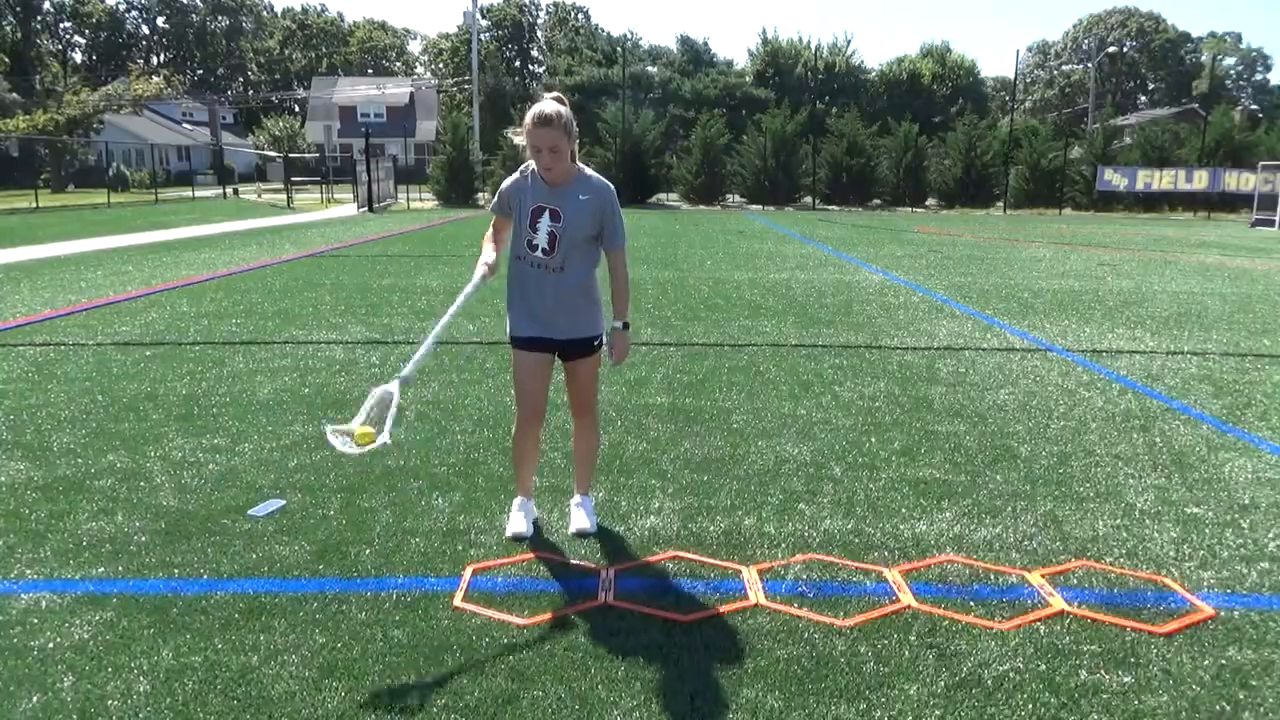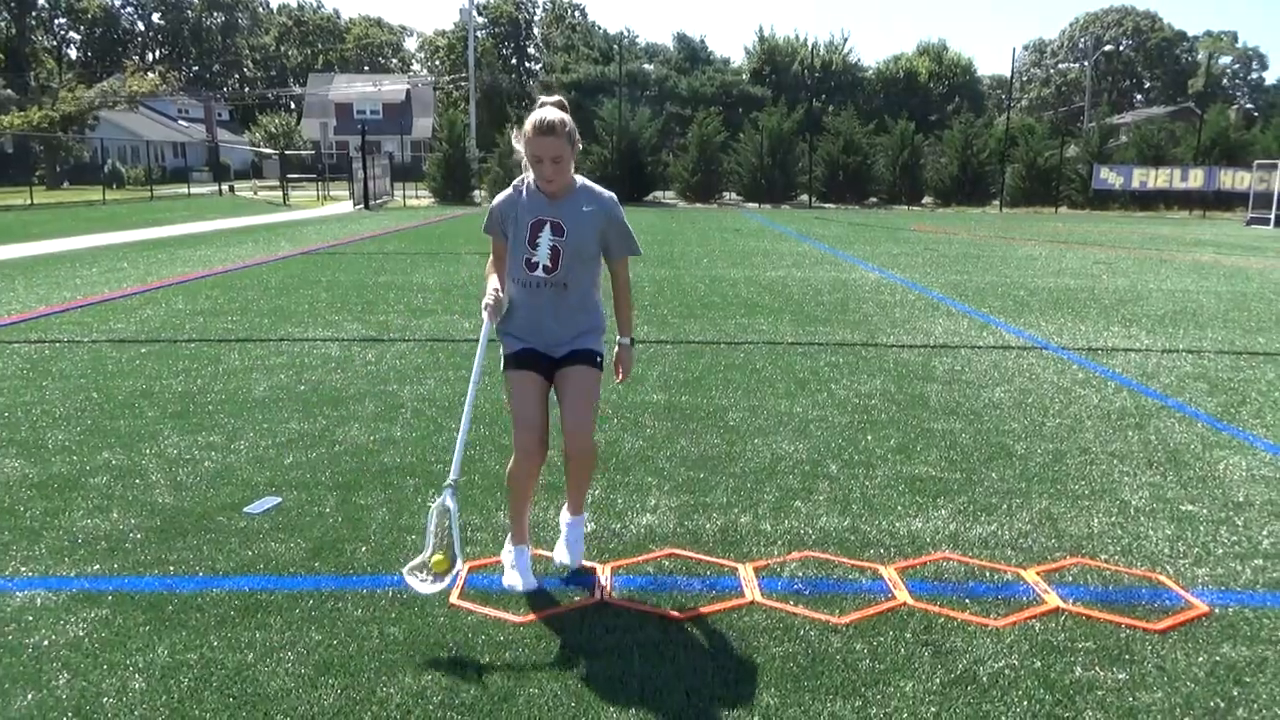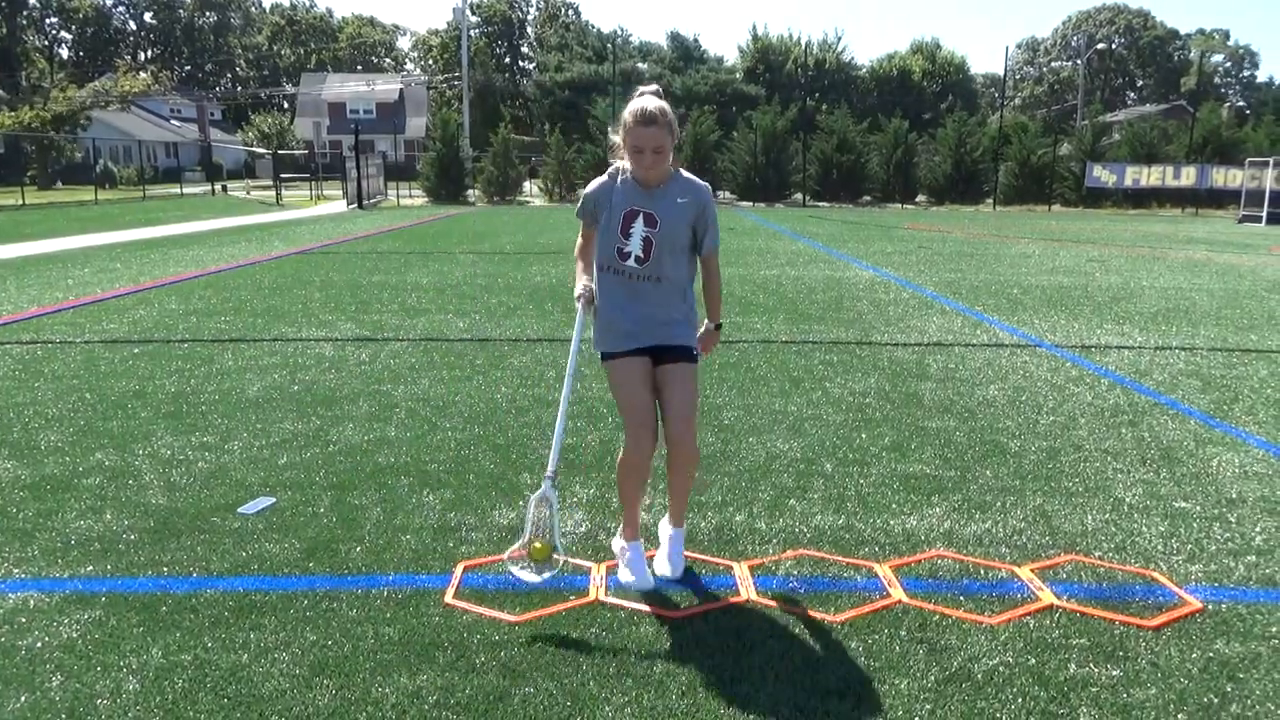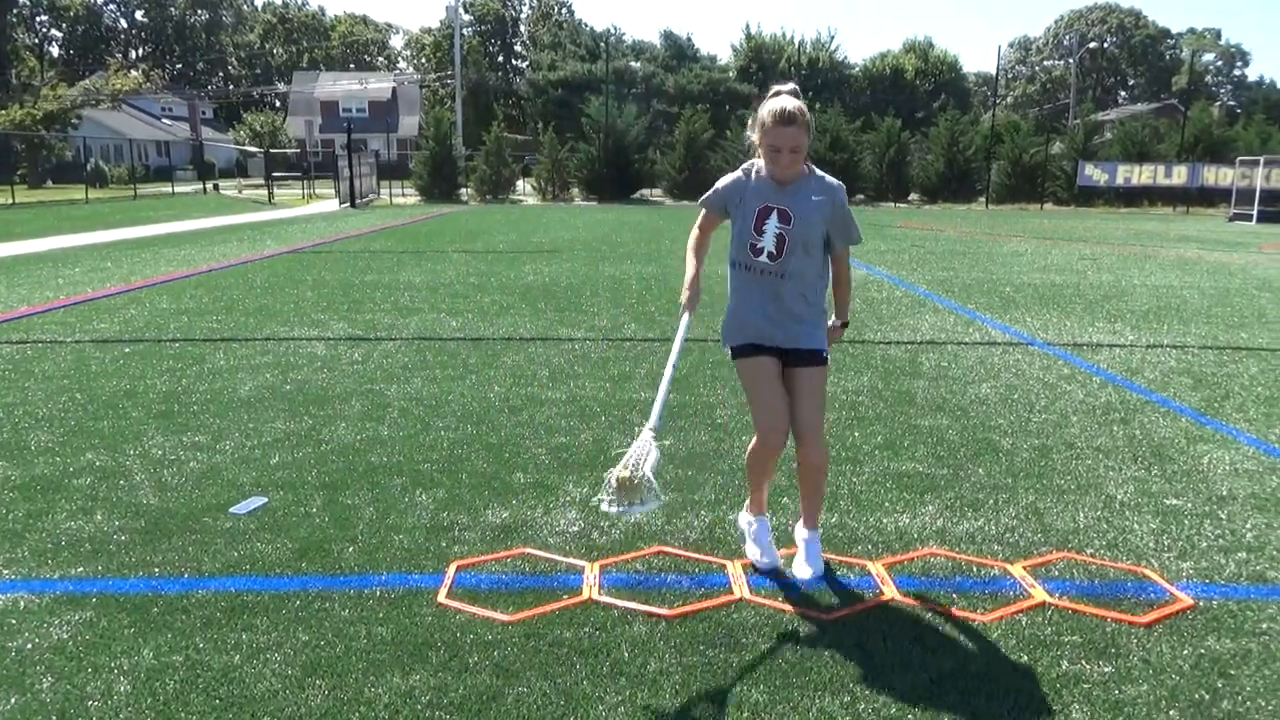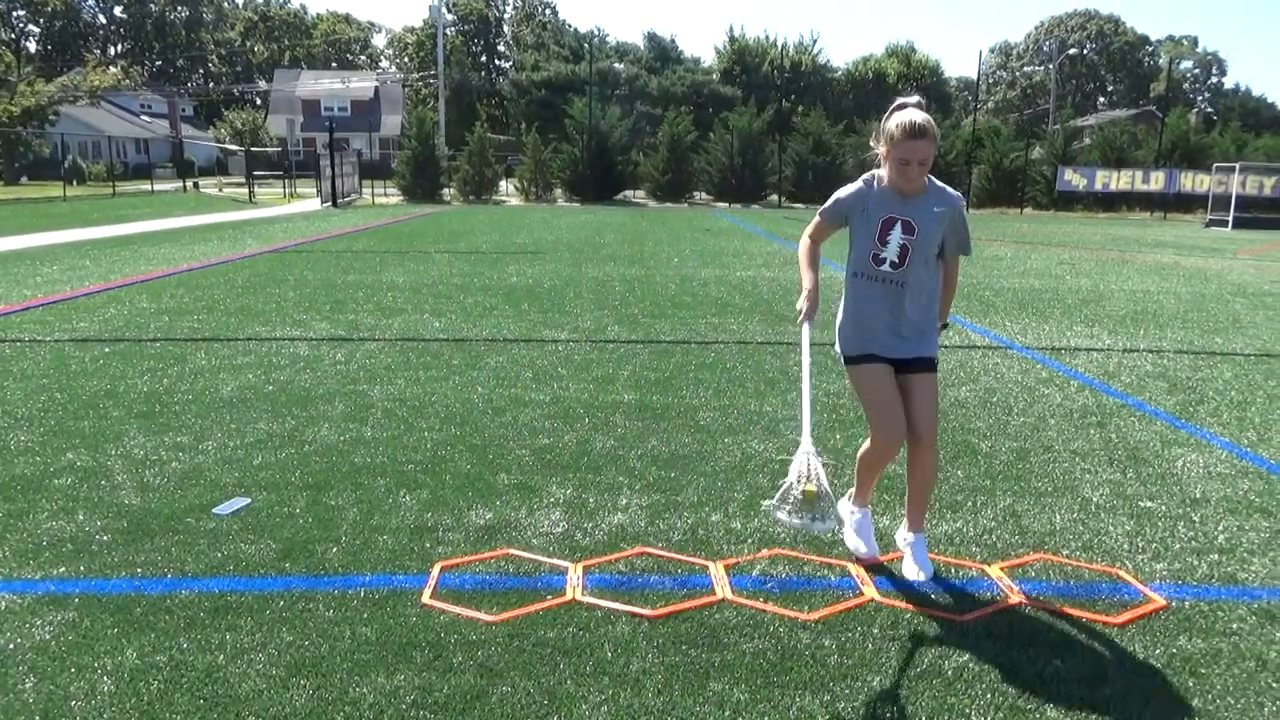
dt=0.7s
person 1, frame 1
left shoulder: (598, 193)
right shoulder: (515, 187)
left elbow: (617, 262)
right elbow: (496, 232)
left wrist: (621, 324)
right wrist: (489, 255)
left hip: (581, 323)
right hip: (528, 321)
left knee: (584, 412)
right knee: (529, 414)
left ankle: (582, 497)
right ankle: (523, 500)
person 1, frame 2
left shoulder: (601, 206)
right shoulder: (508, 204)
left elbow: (620, 276)
right elbow: (498, 261)
left wrist: (625, 340)
right wrist: (494, 291)
left hip: (581, 339)
right hip: (523, 340)
left knee: (579, 439)
right knee: (528, 449)
left ankle: (573, 516)
right ankle: (517, 547)
person 1, frame 3
left shoulder: (696, 195)
right shoulder: (601, 191)
left elbow: (709, 265)
right elbow: (585, 246)
left wrist: (713, 323)
right wrist: (583, 280)
left hip: (676, 332)
right hip: (620, 332)
left knee: (682, 438)
right knee: (641, 436)
left ankle: (674, 527)
right ankle: (629, 539)
person 1, frame 4
left shoulder: (828, 194)
right shoulder: (735, 187)
left elbow: (840, 262)
right elbow: (702, 230)
left wrist: (841, 320)
right wrist: (692, 279)
left hip: (806, 332)
right hip: (751, 327)
left knee: (811, 437)
right knee: (772, 430)
left ankle: (807, 530)
right ankle: (755, 514)
person 1, frame 5
left shoulder: (948, 203)
right shoulder: (855, 197)
right elbow: (810, 238)
left wrist: (938, 323)
right wrist: (808, 290)
left hip: (914, 338)
right hip: (862, 335)
left knee: (925, 441)
right knee: (887, 438)
left ankle: (913, 532)
right ankle: (857, 504)
